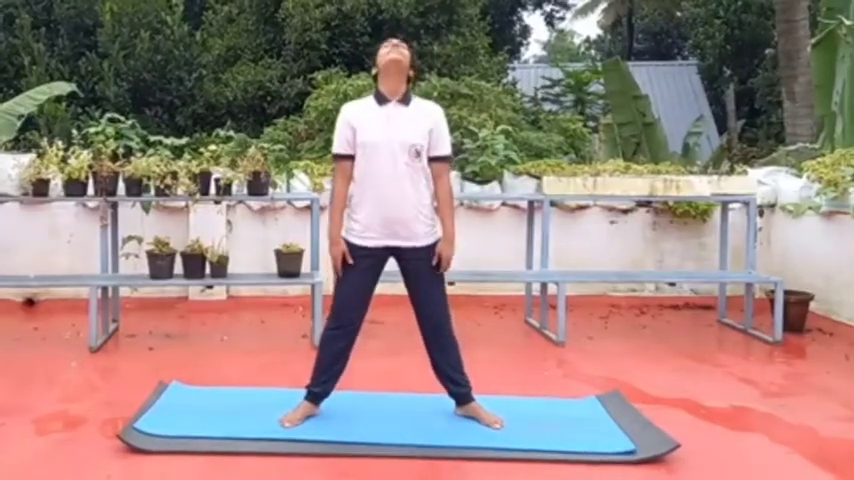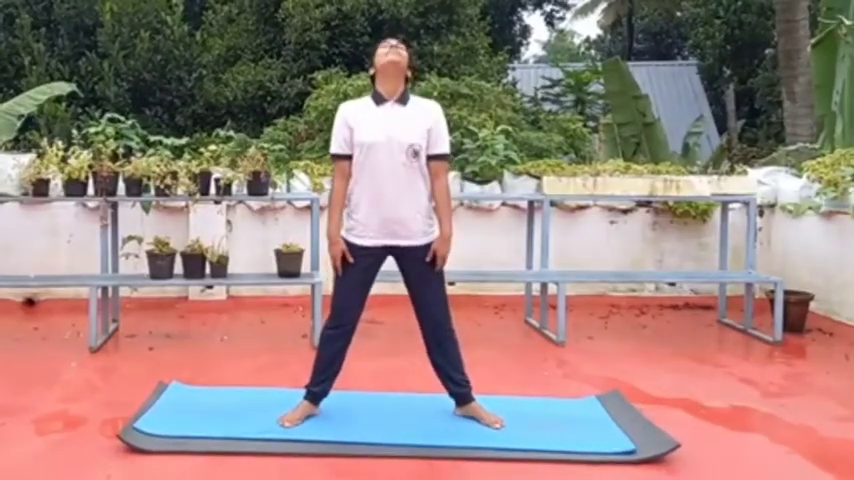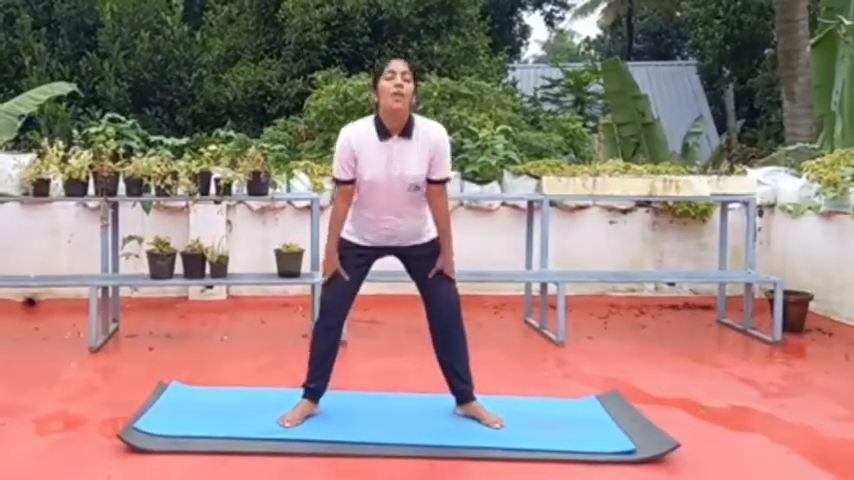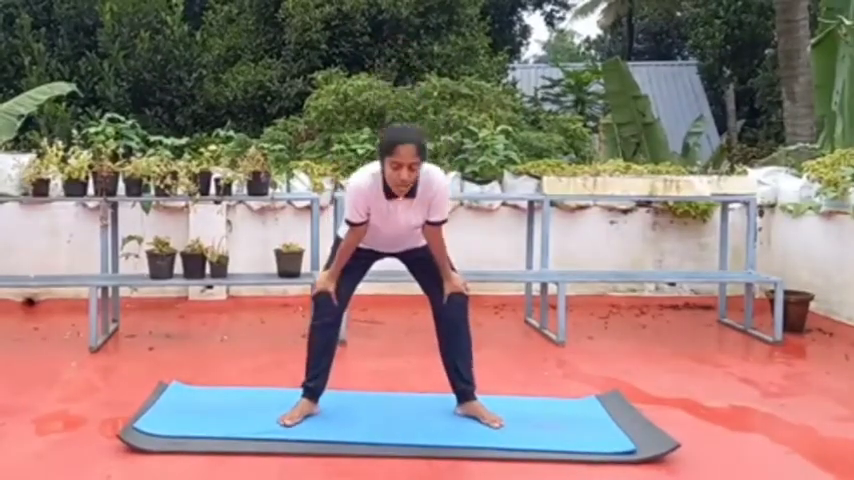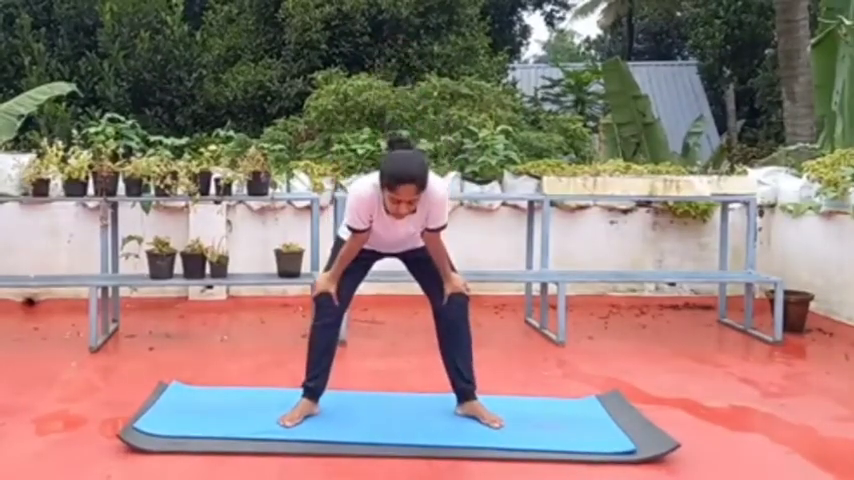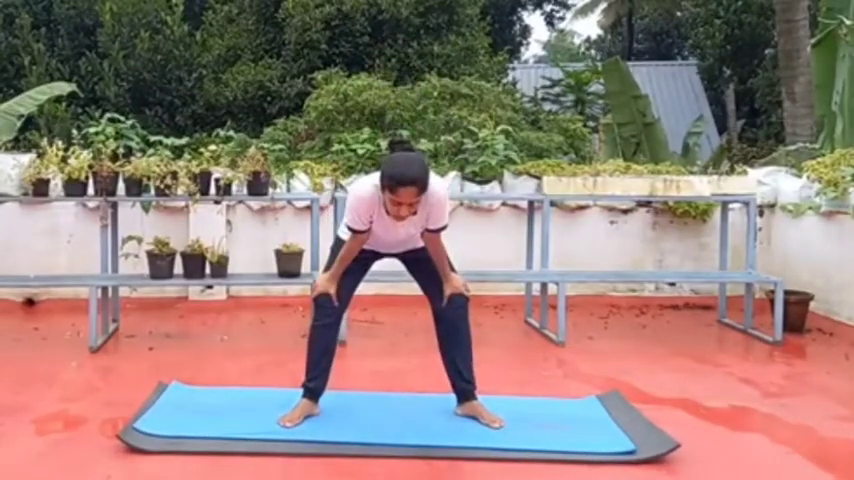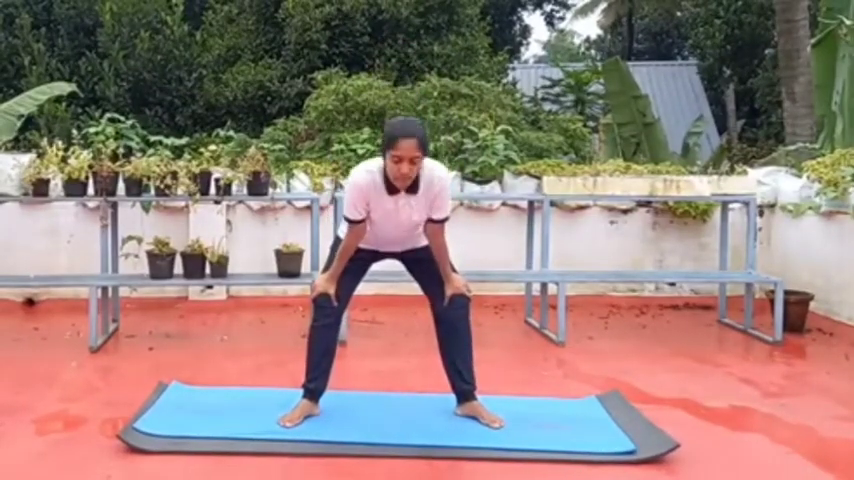
dt=0.4s
person 1, frame 1
left shoulder: (431, 113)
right shoulder: (353, 112)
left elbow: (441, 177)
right elbow: (342, 177)
left wrist: (448, 235)
right wrist: (335, 235)
left hip: (419, 238)
right hip: (363, 237)
left knee: (436, 320)
right knee: (343, 320)
left ankle: (465, 400)
right ankle: (312, 399)
person 1, frame 2
left shoulder: (429, 111)
right shoulder: (350, 112)
left elbow: (439, 176)
right elbow: (341, 177)
left wrist: (445, 232)
right wrist: (333, 233)
left hip: (417, 236)
right hip: (361, 236)
left knee: (436, 319)
right knee: (341, 319)
left ankle: (465, 400)
right ankle: (311, 400)
person 1, frame 3
left shoulder: (434, 135)
right shoulder: (352, 136)
left elbow: (437, 198)
right elbow: (343, 198)
left wrist: (447, 250)
right wrist: (331, 251)
left hip: (418, 239)
right hip: (360, 239)
left knee: (447, 312)
right knee: (330, 313)
left ankle: (466, 400)
right ankle: (310, 399)
person 1, frame 4
left shoulder: (436, 182)
right shoulder: (361, 183)
left elbow: (433, 235)
right elbow: (354, 235)
left wrist: (448, 277)
right wrist: (331, 275)
left hip: (414, 244)
right hip: (364, 243)
left knee: (453, 305)
right knee: (326, 307)
left ankle: (467, 400)
right ankle: (309, 399)
person 1, frame 5
left shoulder: (437, 191)
right shoulder: (362, 192)
left elbow: (432, 240)
right elbow: (356, 241)
left wrist: (449, 278)
right wrist: (331, 277)
left hip: (414, 244)
right hip: (363, 243)
left knee: (454, 304)
right knee: (328, 306)
left ankle: (468, 400)
right ankle: (309, 399)
person 1, frame 6
left shoulder: (438, 192)
right shoulder: (362, 192)
left elbow: (432, 241)
right elbow: (356, 241)
left wrist: (448, 278)
right wrist: (331, 277)
left hip: (414, 245)
right hip: (363, 243)
left knee: (453, 304)
right knee: (327, 305)
left ankle: (468, 399)
right ankle: (309, 399)
person 1, frame 7
left shoulder: (438, 178)
right shoulder: (362, 178)
left elbow: (435, 235)
right elbow: (354, 235)
left wrist: (449, 278)
right wrist: (330, 277)
left hip: (415, 245)
right hip: (363, 244)
left knee: (454, 305)
right knee: (326, 307)
left ankle: (467, 400)
right ankle: (310, 400)
